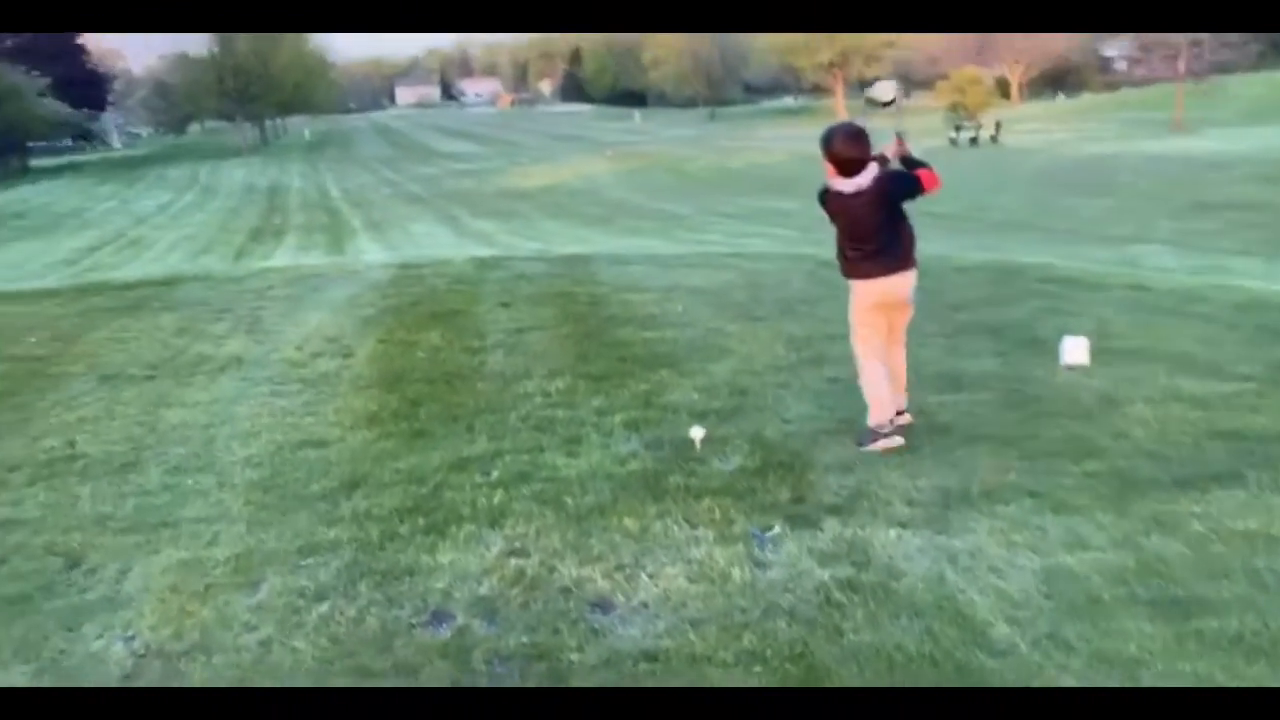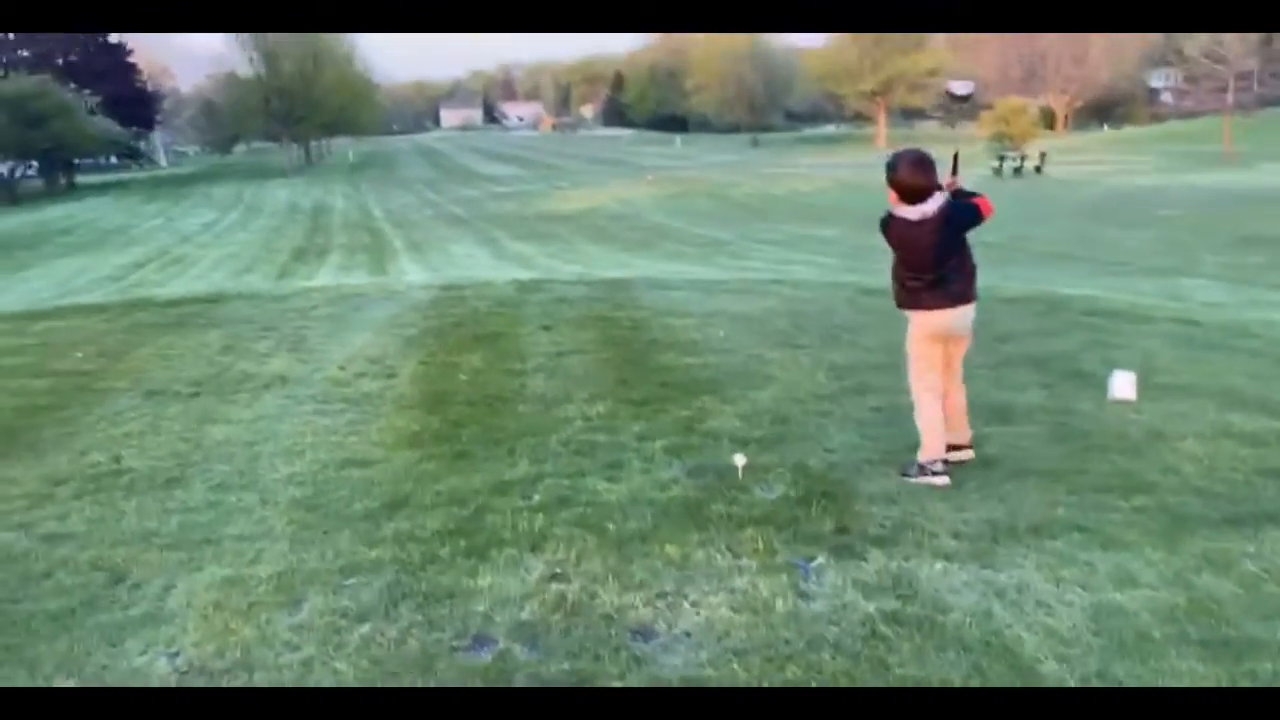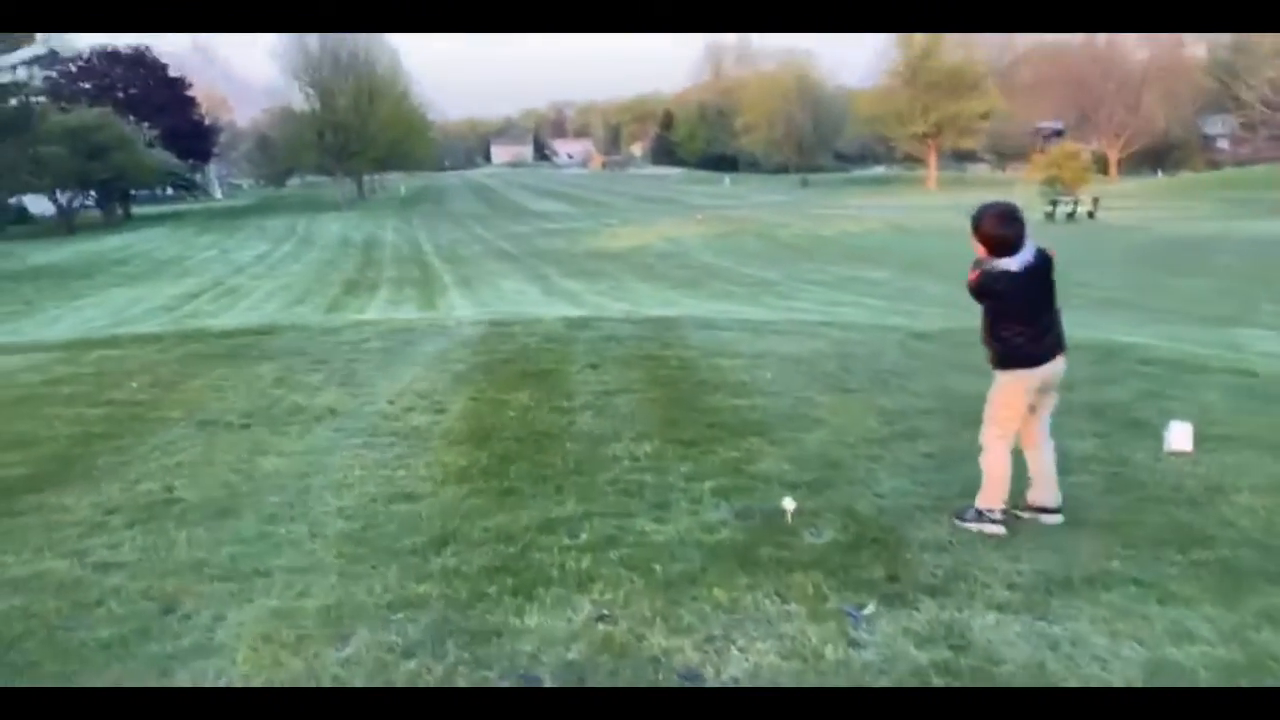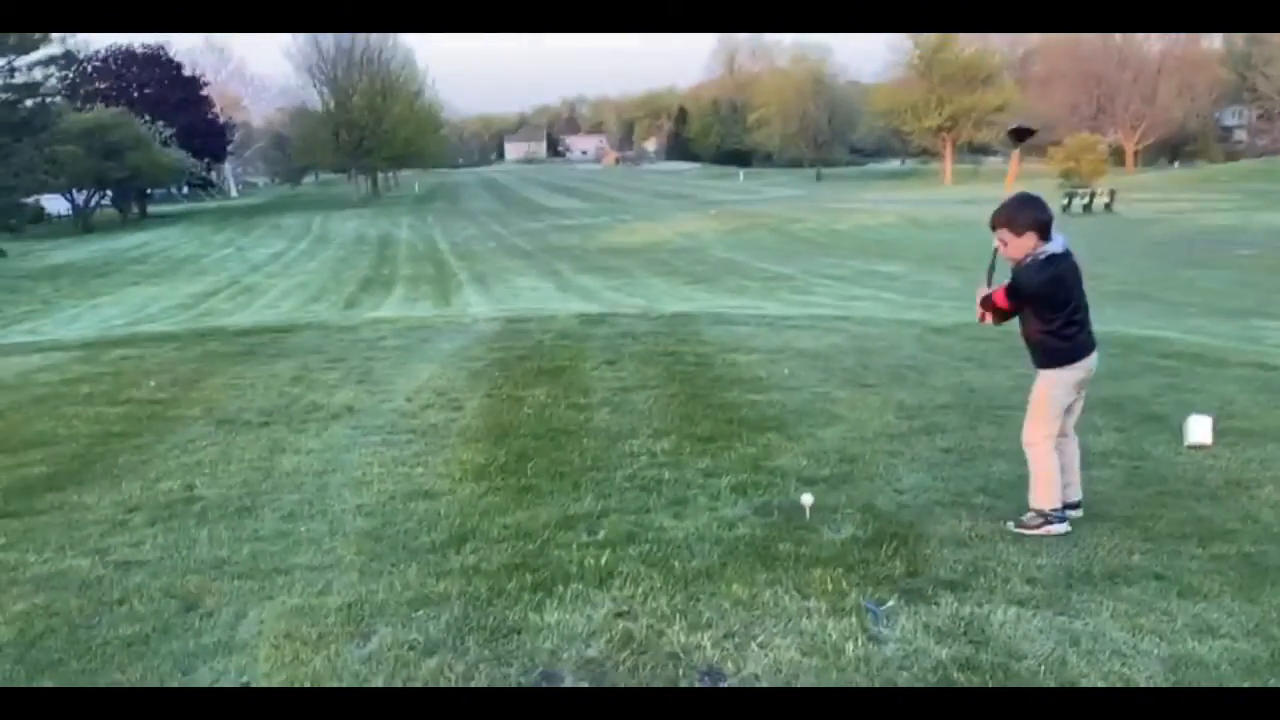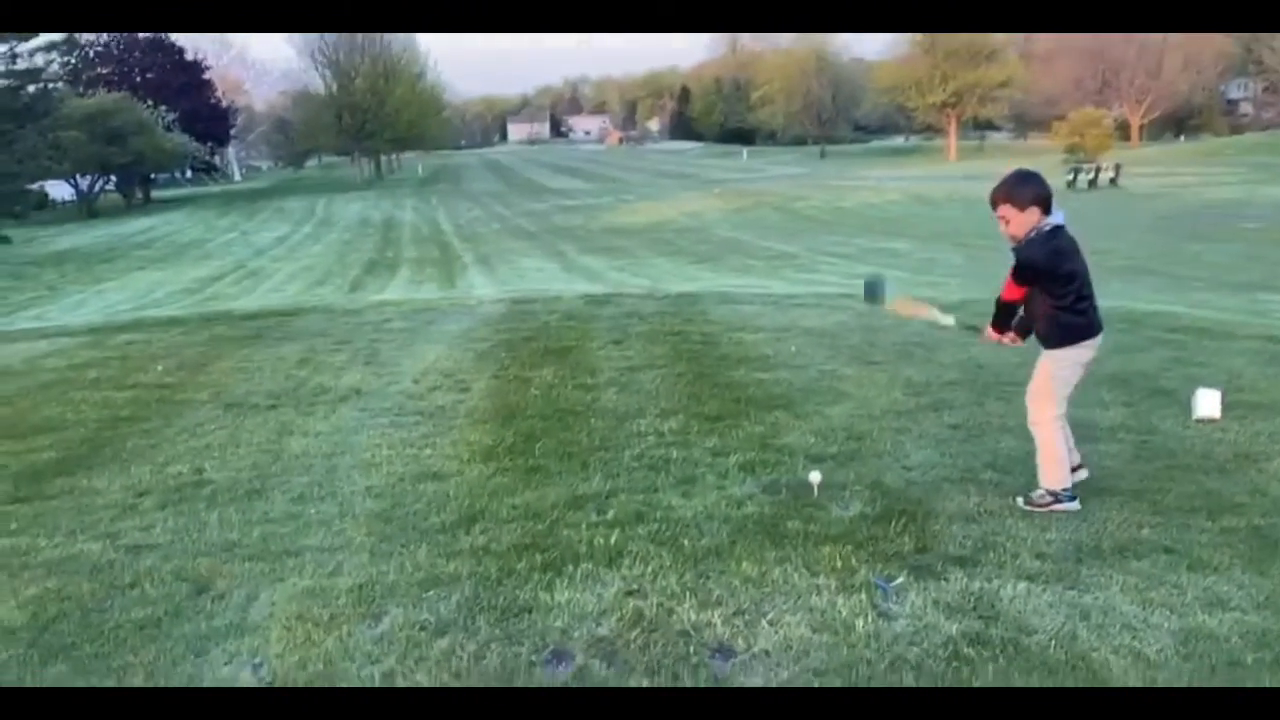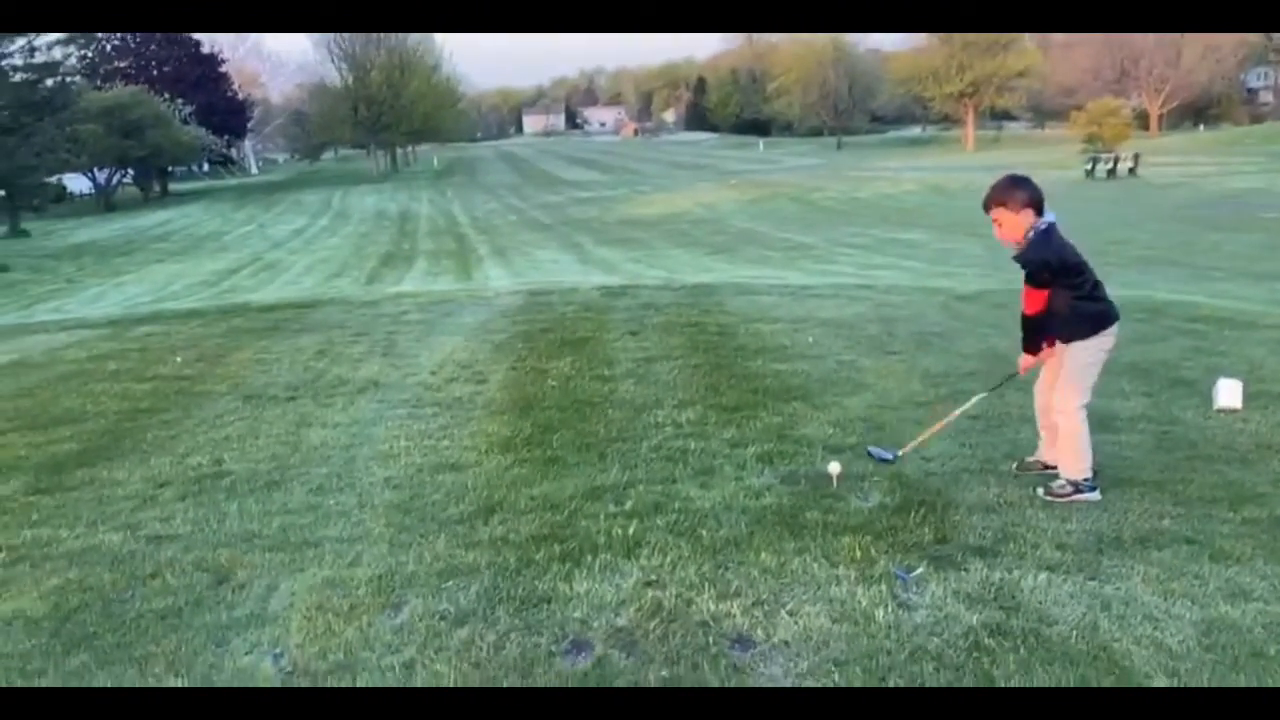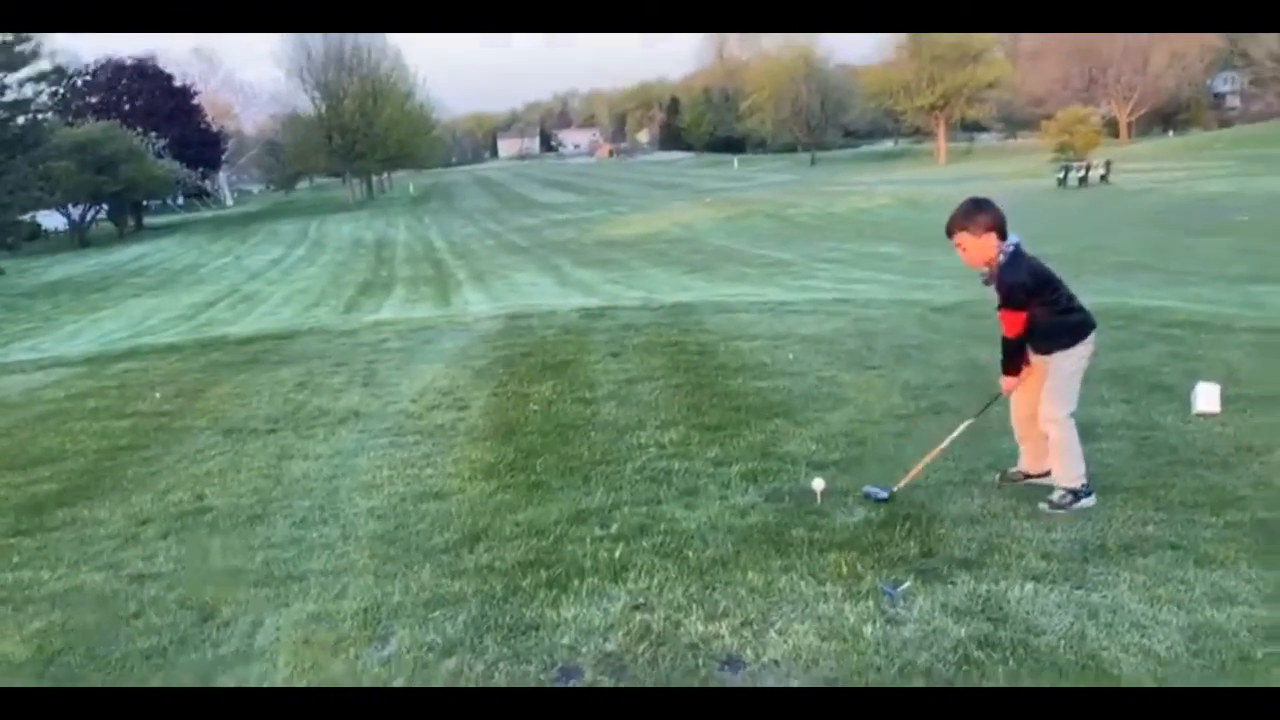
dt=0.3s
person 1, frame 1
left shoulder: (828, 198)
right shoulder: (888, 184)
right elbow: (930, 179)
left wrist: (882, 162)
right wrist: (903, 157)
left hip: (866, 285)
right hip: (902, 277)
left knee: (869, 355)
right knee: (894, 346)
left ankle: (882, 425)
right ankle: (897, 408)
person 1, frame 2
left shoulder: (891, 226)
right shoulder: (952, 214)
right elbow: (984, 206)
left wrist: (942, 193)
right wrist: (955, 191)
left hip: (925, 317)
right hip: (961, 310)
left knee: (926, 389)
right knee: (952, 379)
left ankle: (932, 462)
right ankle: (959, 441)
person 1, frame 3
left shoulder: (989, 283)
right shoulder: (1042, 262)
left wrist: (981, 263)
right wrist: (1015, 242)
left hip: (1017, 370)
right hip: (1053, 362)
left knee: (995, 438)
right knee: (1037, 433)
left ankle: (989, 510)
right ankle: (1046, 502)
person 1, frame 4
left shoulder: (1030, 277)
right shoulder: (1062, 258)
left elbow: (1001, 301)
left wrist: (984, 302)
right wrist: (997, 312)
left hip: (1059, 365)
right hip: (1082, 357)
left knee: (1037, 437)
right knee: (1062, 431)
left ankle: (1049, 511)
right ankle: (1069, 498)
person 1, frame 5
left shoulder: (1034, 253)
right shoulder: (1055, 240)
left elbow: (1011, 296)
left wrist: (998, 327)
right wrist: (1018, 329)
left hip: (1068, 342)
right hip: (1078, 335)
left knee: (1043, 412)
right knee: (1043, 402)
left ankle: (1059, 490)
right ankle: (1069, 463)
person 1, frame 6
left shoulder: (1039, 255)
right shoulder: (1045, 243)
left elbow: (1034, 307)
left wrist: (1030, 349)
right wrist: (1046, 343)
left hip: (1089, 333)
right hip: (1075, 331)
left knee: (1067, 402)
right knee: (1046, 393)
left ankle: (1080, 480)
right ankle: (1052, 456)
person 1, frame 7
left shoulder: (1015, 277)
right shoulder: (1003, 268)
left elbow: (1013, 330)
right elbow: (1011, 324)
left wrist: (1010, 371)
right wrist: (1020, 362)
left hip: (1070, 343)
right hip: (1043, 344)
left knee: (1053, 413)
right knee: (1023, 404)
left ankle: (1076, 486)
right ankle: (1036, 466)
